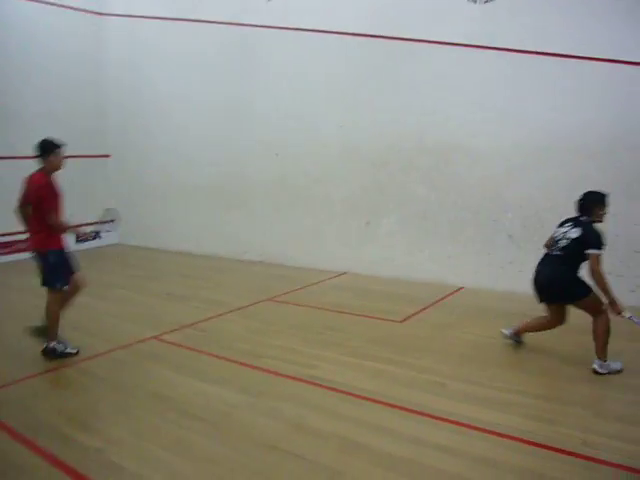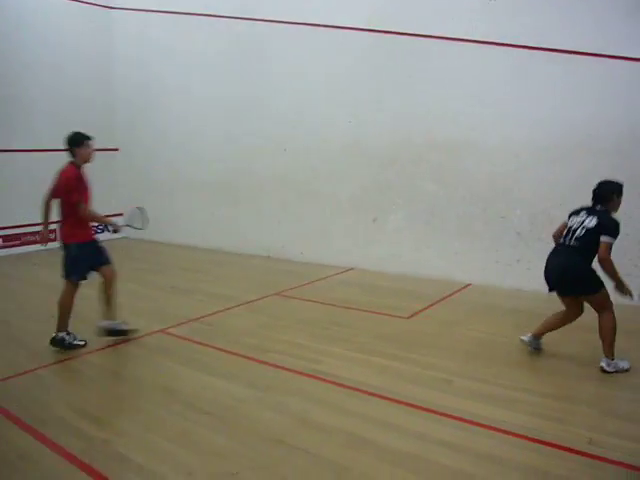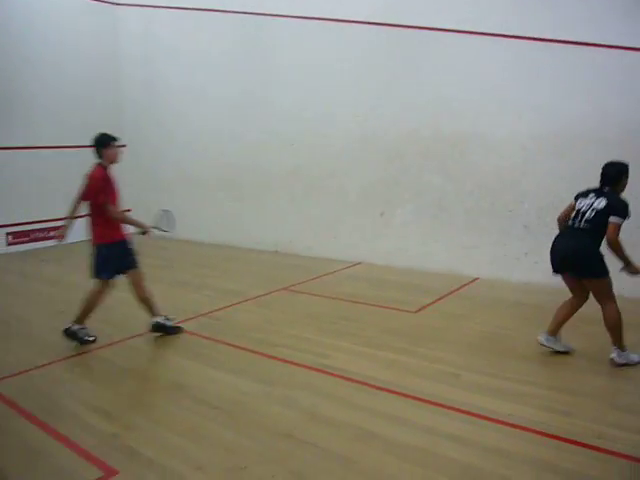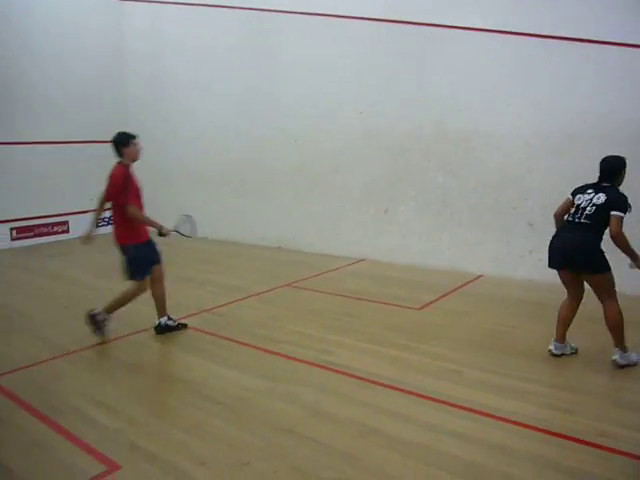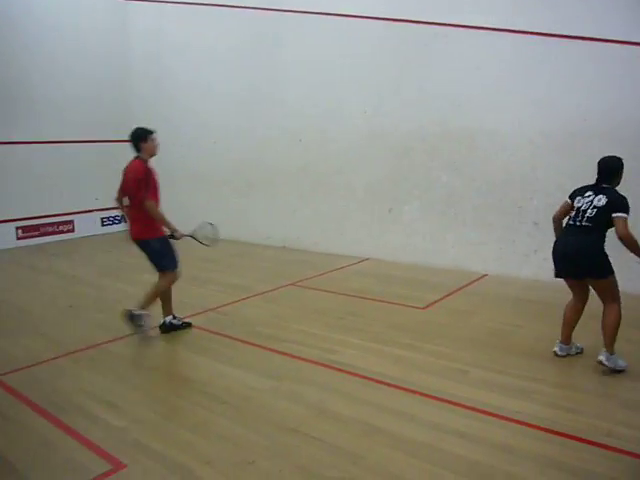
dt=0.1s
person 1, frame 1
left shoulder: (34, 179)
right shoulder: (46, 183)
left elbow: (22, 208)
right elbow: (53, 220)
left wrist: (33, 230)
right wrist: (76, 230)
left hip: (43, 242)
right hip: (50, 245)
left knee: (76, 283)
right knee: (56, 293)
left ankle: (47, 328)
right ankle: (52, 344)
person 1, frame 2
left shoulder: (67, 172)
right shoulder: (74, 174)
left elbow: (48, 199)
right elbow: (83, 211)
left wrist: (45, 226)
right wrist: (109, 222)
left hip: (84, 237)
right hip: (76, 238)
left knee: (109, 273)
right knee: (72, 285)
left ankle: (109, 322)
right ankle: (61, 334)
person 1, frame 3
left shoulder: (96, 174)
right shoulder: (102, 176)
left elbow: (78, 202)
right elbow: (112, 212)
left wrist: (66, 226)
right wrist: (139, 225)
left hip: (115, 237)
right hip: (108, 239)
left knee: (136, 278)
right knee: (103, 285)
left ankle: (157, 320)
right ankle: (76, 326)
person 1, frame 4
left shoulder: (117, 173)
right shoulder: (124, 175)
left elbow: (102, 203)
right elbow: (133, 211)
left wrist: (92, 228)
right wrist: (159, 226)
left hip: (136, 236)
right hip: (133, 237)
left knee: (156, 273)
right knee: (140, 285)
left ankle: (164, 319)
right ankle: (100, 314)
person 1, frame 5
left shoulder: (131, 168)
right shoulder: (144, 170)
left elbow: (120, 199)
right elbow: (149, 206)
left wrist: (130, 219)
right wrist: (172, 228)
left hip: (141, 230)
right hip: (149, 233)
left knee: (167, 273)
right knee: (170, 275)
left ankle: (169, 319)
right ankle: (138, 311)
person 2, frame 1
left shoulder: (567, 223)
right shoulder: (593, 235)
left elbow: (548, 245)
right elbow: (595, 270)
right wrist: (611, 299)
left hip: (542, 275)
right hip: (563, 279)
left knee: (556, 318)
right knee: (600, 312)
left ankle: (514, 332)
right ankle: (602, 362)
person 2, frame 2
left shoulder: (579, 213)
right shoulder: (610, 223)
left elbow: (556, 235)
right elbow: (603, 258)
right wrist: (620, 284)
left hip: (553, 264)
right hip: (576, 268)
left knee: (573, 310)
right knee: (606, 310)
left ankle: (533, 337)
right ankle: (609, 360)
person 2, frame 3
left shoulder: (585, 194)
right shoulder: (619, 204)
left elbow: (561, 218)
right elbow: (612, 239)
left hip: (559, 247)
right hip: (584, 251)
left knee: (579, 296)
right knee: (607, 301)
left ankle: (550, 336)
right ankle: (620, 352)
person 2, frame 4
left shoulder: (583, 189)
right shoulder: (618, 198)
left elbow: (558, 214)
right elbow: (615, 234)
left hip: (559, 243)
right hip: (585, 248)
left knee: (574, 296)
right knee: (609, 299)
left ankle: (559, 343)
right ankle: (622, 352)
person 2, frame 5
left shoulder: (580, 191)
right shoulder: (617, 200)
left elbow: (557, 218)
left hip: (562, 248)
right hip: (589, 251)
left knee: (579, 297)
right knee: (612, 302)
left ankle: (563, 345)
right ankle: (608, 354)
